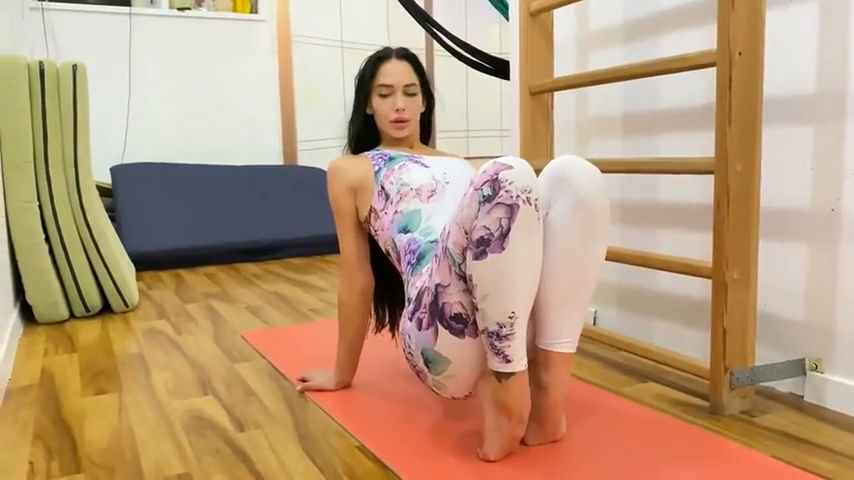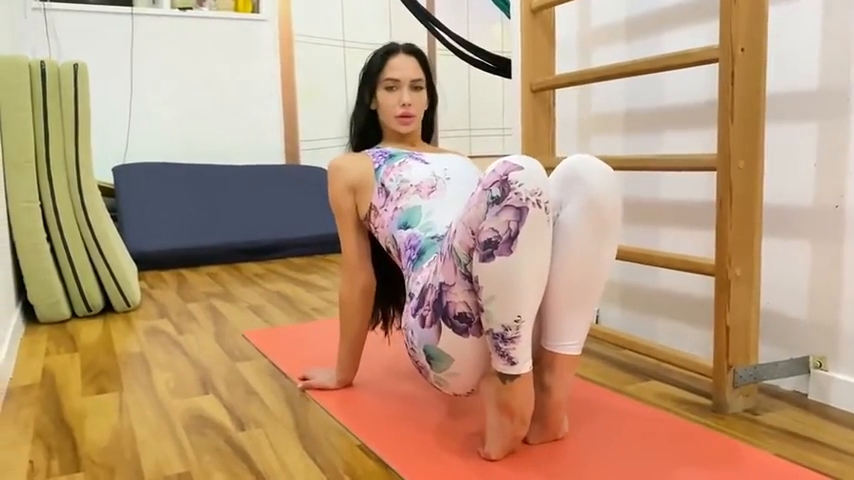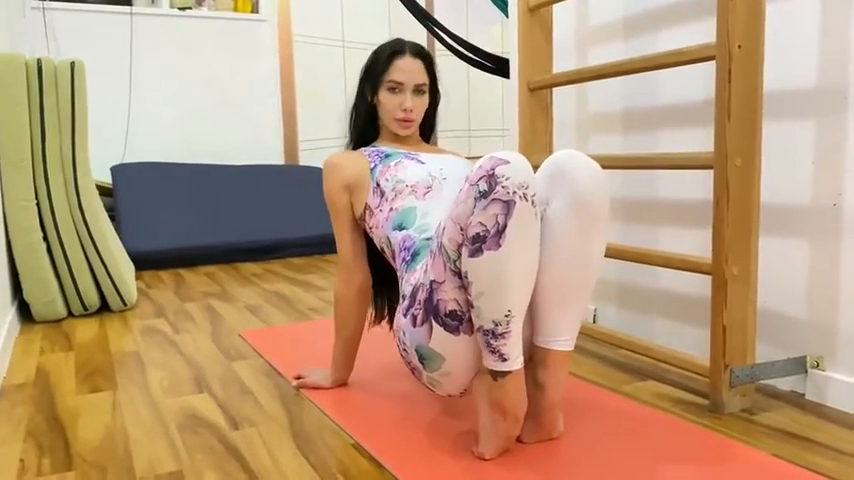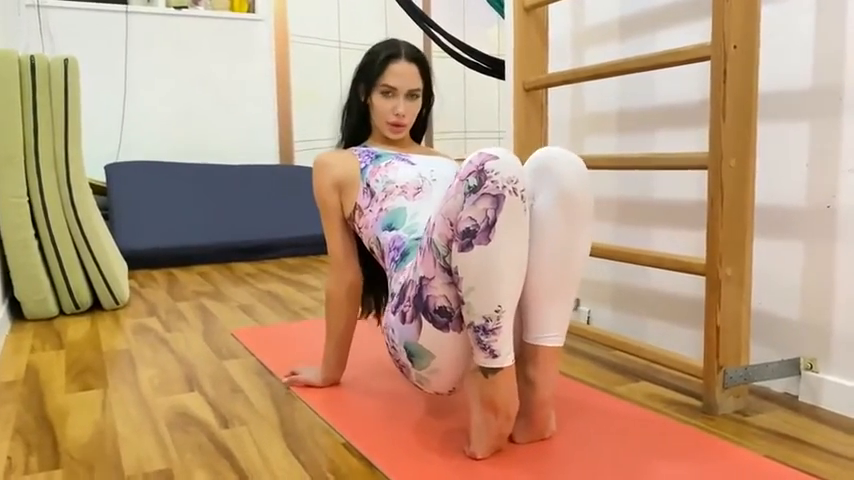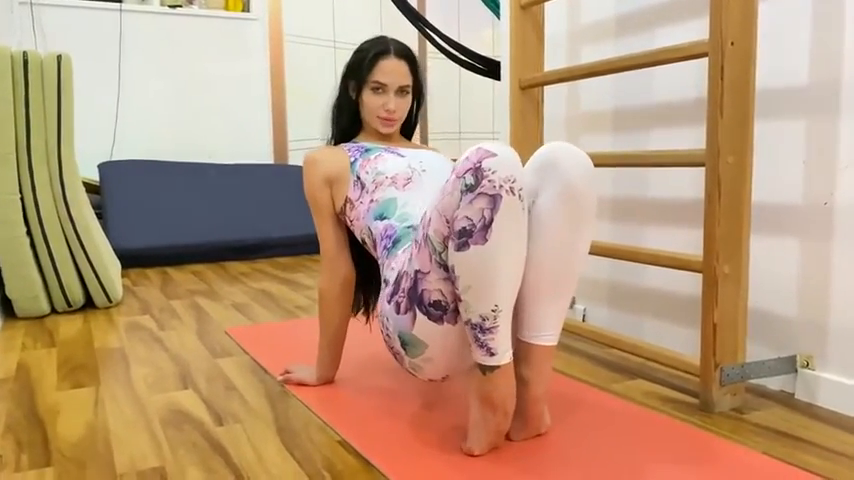
dt=0.4s
person 1, frame 1
left shoulder: (456, 163)
right shoulder: (351, 171)
right elbow: (357, 279)
left hip: (510, 315)
right hip: (445, 331)
left knee: (572, 173)
right knee: (507, 174)
left ankle: (547, 387)
right ankle: (504, 389)
person 1, frame 2
left shoulder: (457, 160)
right shoulder: (351, 170)
right elbow: (359, 277)
left hip: (516, 314)
right hip: (447, 328)
left knee: (586, 174)
right knee: (517, 175)
left ankle: (550, 389)
right ankle: (508, 389)
person 1, frame 3
left shoulder: (455, 161)
right shoulder: (346, 167)
right elbow: (354, 277)
left hip: (507, 317)
right hip: (440, 331)
left knee: (572, 169)
right knee: (503, 170)
left ankle: (544, 384)
right ankle: (502, 388)
person 1, frame 4
left shoulder: (443, 162)
right shoulder: (337, 166)
right elbow: (346, 275)
left hip: (497, 313)
right hip: (430, 329)
left knee: (555, 164)
right knee: (493, 166)
left ankle: (536, 383)
right ankle: (492, 384)
person 1, frame 5
left shoulder: (432, 154)
right shoulder: (327, 163)
right elbow: (338, 270)
left hip: (489, 302)
right hip: (422, 314)
left knee: (562, 161)
right knee: (490, 162)
left ankle: (530, 380)
right ankle: (491, 383)
